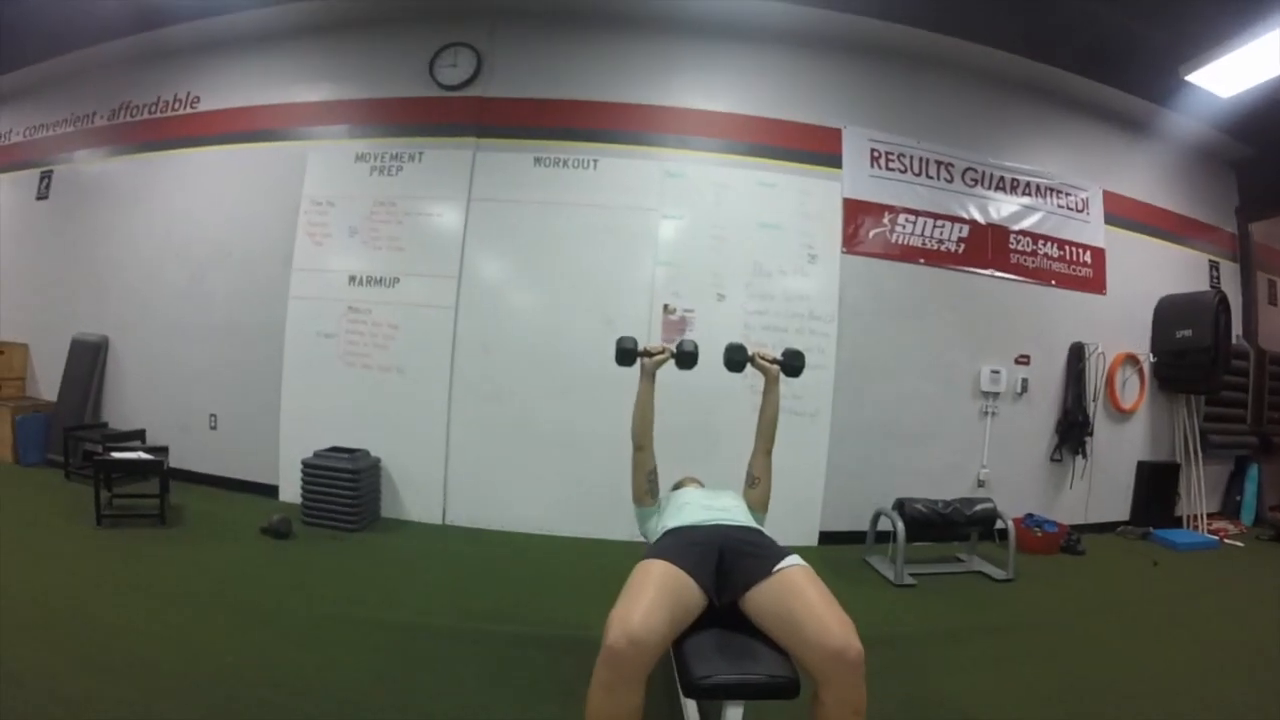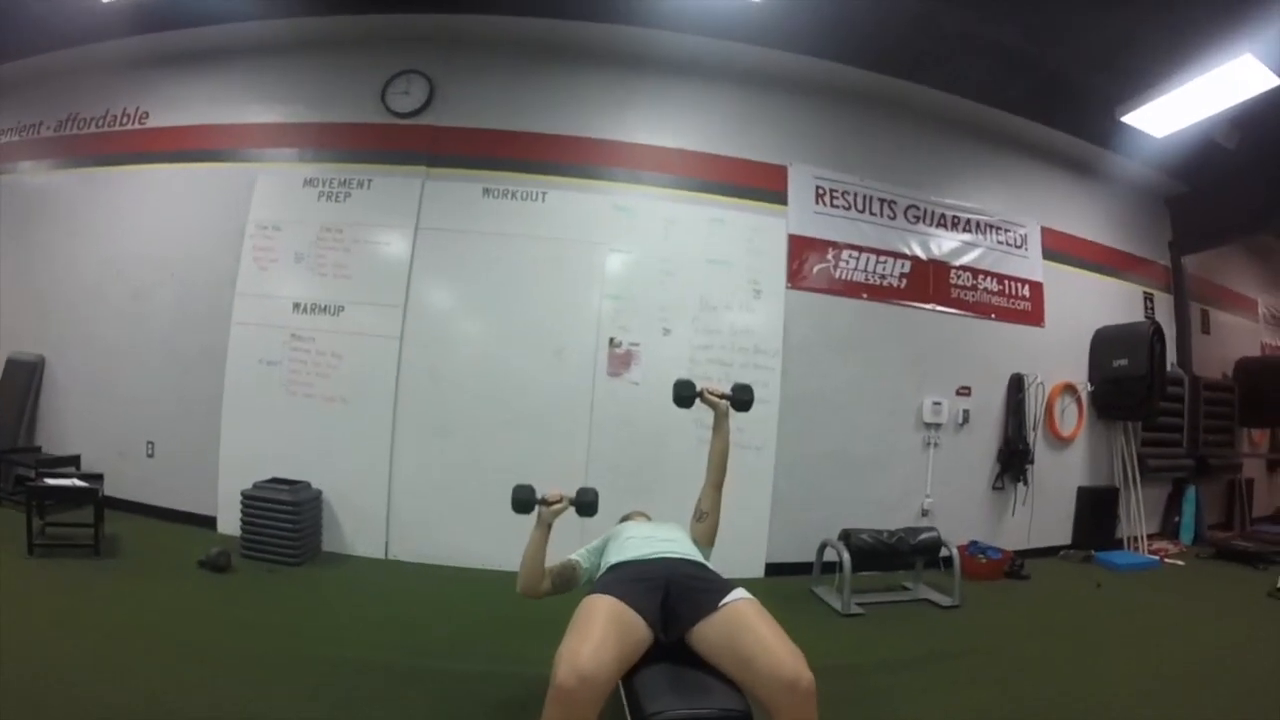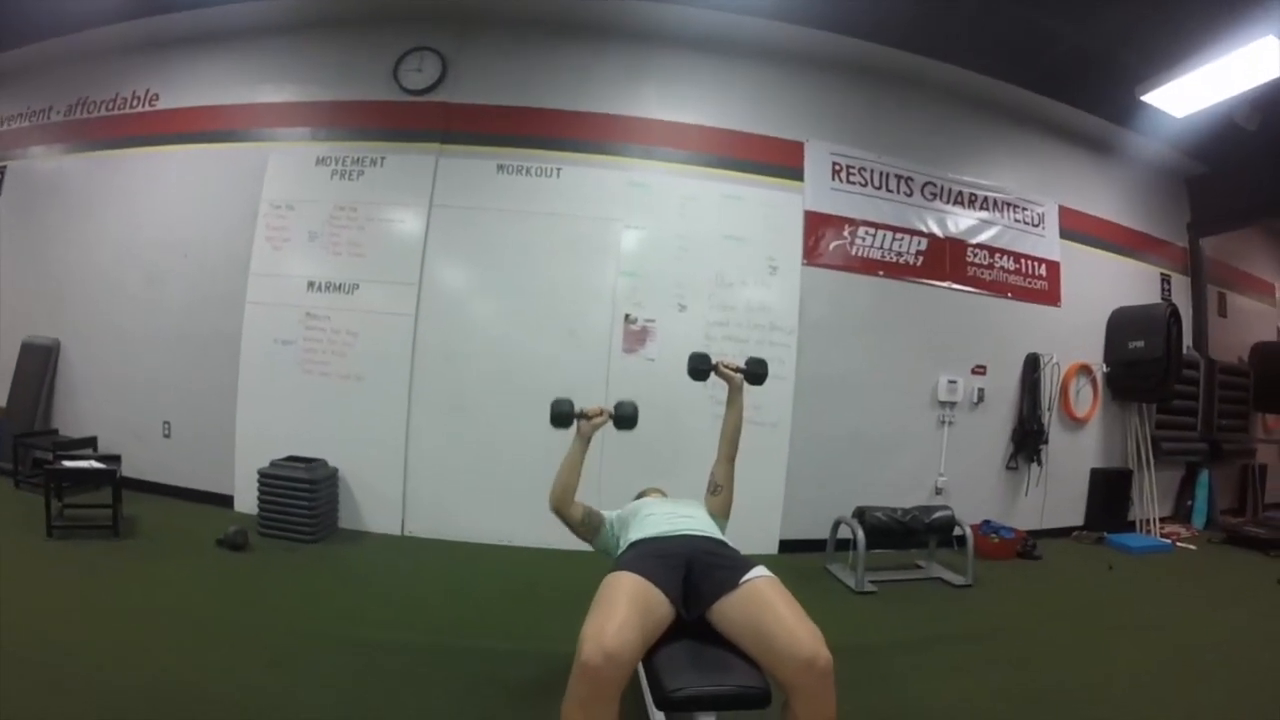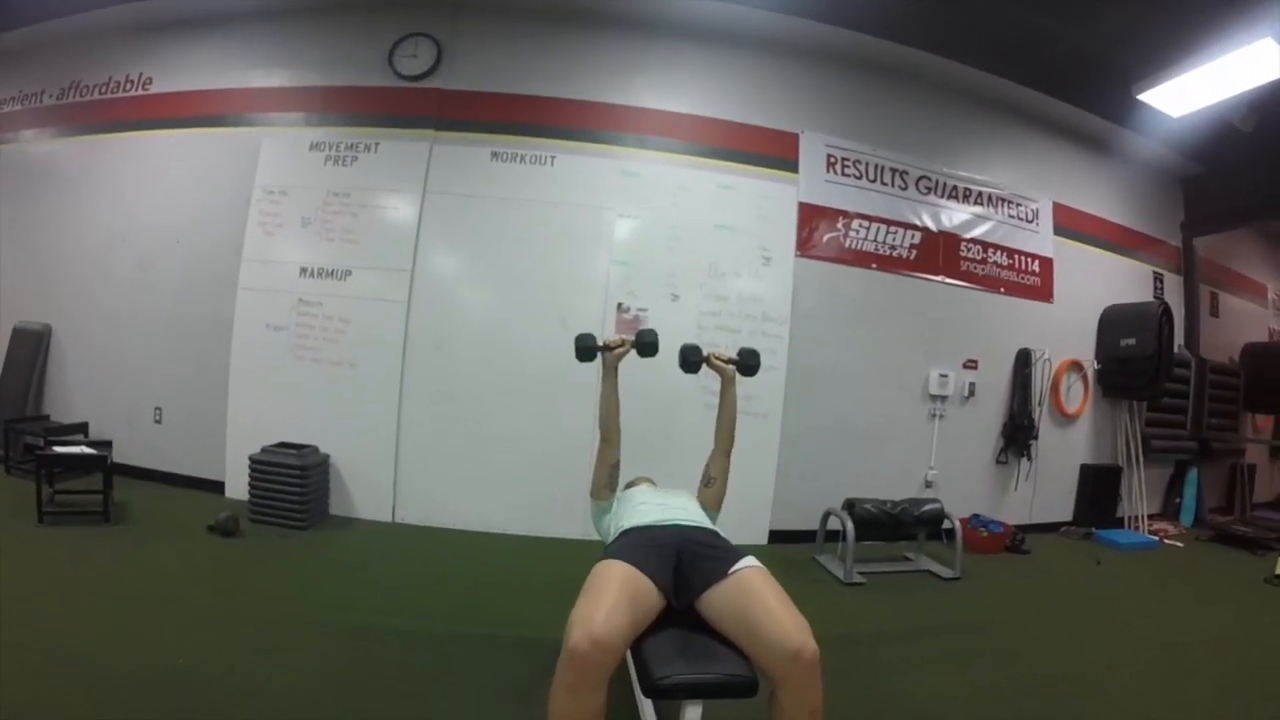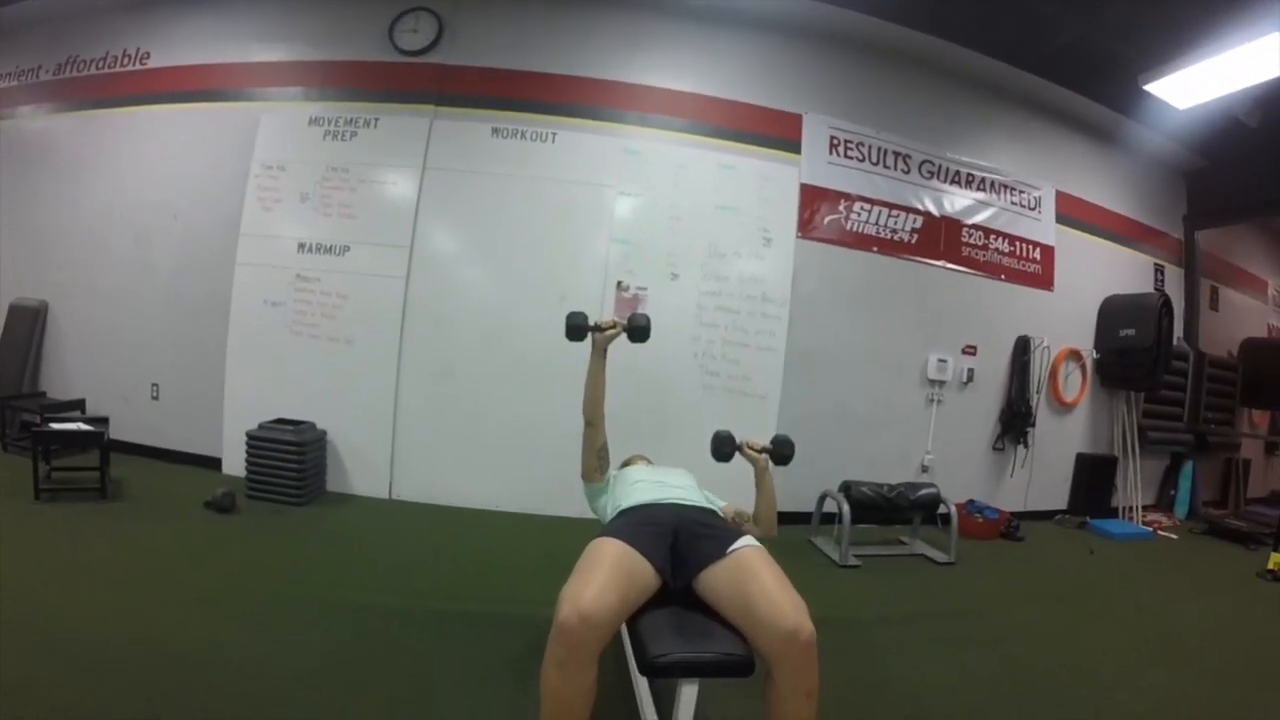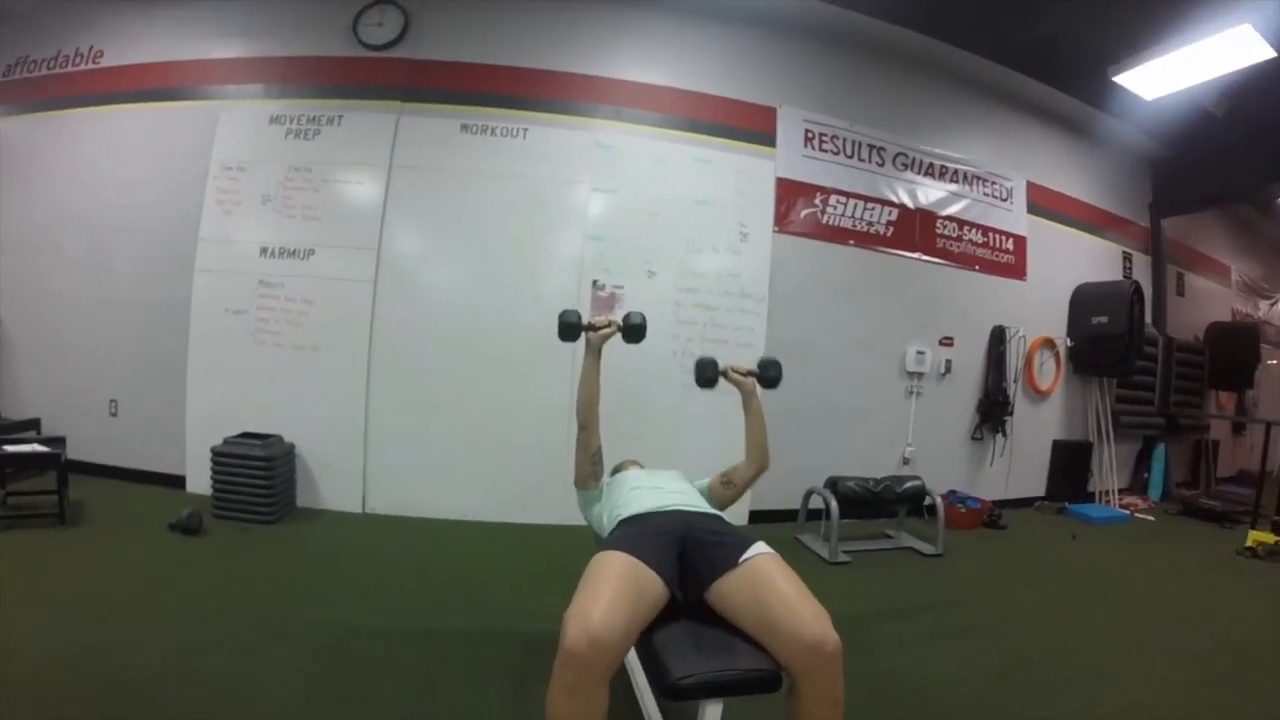
dt=0.7s
person 1, frame 1
left shoulder: (740, 504)
right shoulder: (659, 512)
left elbow: (762, 450)
right elbow: (642, 448)
left wrist: (772, 382)
right wrist: (647, 376)
left knee: (845, 655)
right knee: (623, 646)
person 1, frame 2
left shoulder: (686, 538)
right shoulder: (605, 545)
left elbow: (713, 486)
right elbow: (532, 586)
left wrist: (721, 418)
right wrist: (544, 523)
left knee: (796, 685)
right knee: (572, 683)
person 1, frame 3
left shoulder: (703, 513)
right shoulder: (620, 521)
left elbow: (725, 459)
right elbow: (560, 504)
left wrist: (736, 391)
right wrist: (582, 437)
left hip: (717, 555)
left knee: (813, 665)
right knee: (597, 662)
person 1, frame 4
left shoulder: (696, 506)
right shoulder: (613, 509)
left elbow: (722, 449)
right elbow: (610, 440)
left wrist: (727, 382)
right wrist: (610, 369)
left hip: (708, 545)
left knee: (801, 656)
right knee: (584, 648)
person 1, frame 5
left shoulder: (693, 486)
right shoulder: (609, 488)
left elbow: (764, 527)
right elbow: (594, 423)
left wrist: (761, 468)
right wrist: (599, 350)
left hip: (705, 525)
right hip: (636, 521)
left knee: (797, 637)
right knee: (574, 625)
person 1, frame 6
left shoulder: (693, 490)
right shoulder: (601, 495)
left elbow: (755, 464)
right elbow: (587, 426)
left wrist: (749, 395)
right wrist: (593, 351)
left hip: (711, 530)
left knee: (821, 648)
right knee: (584, 646)
